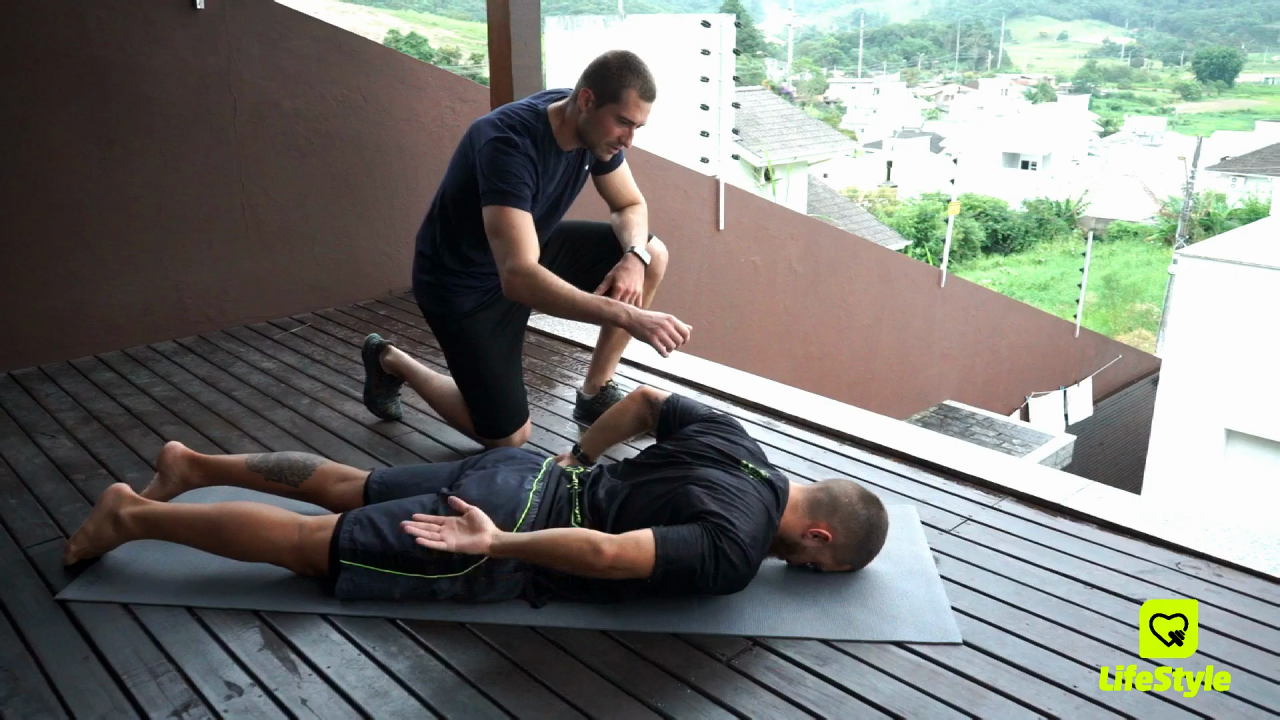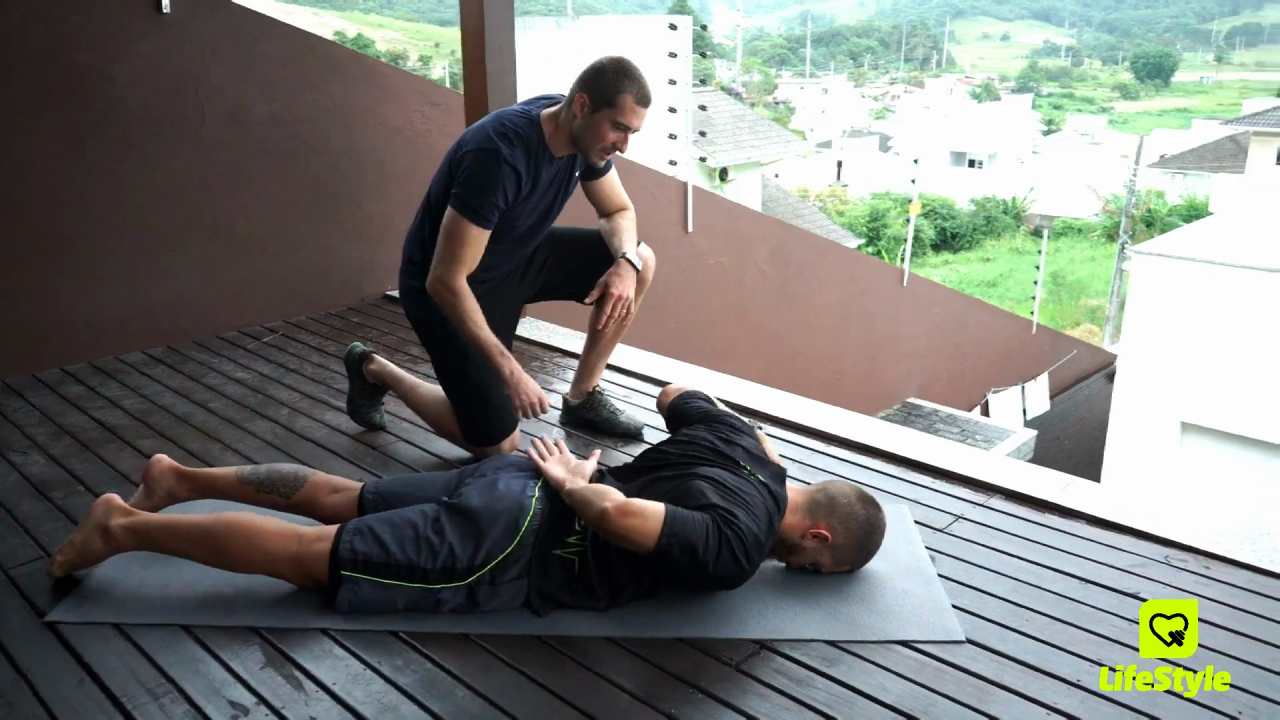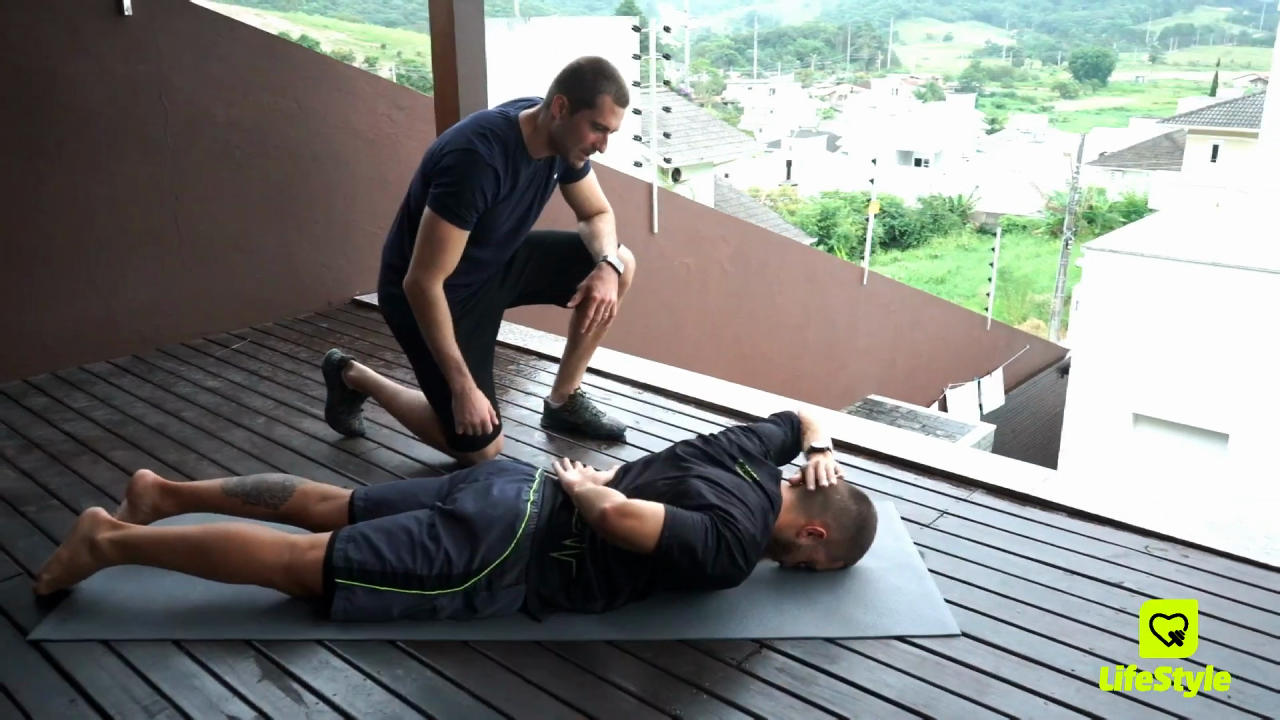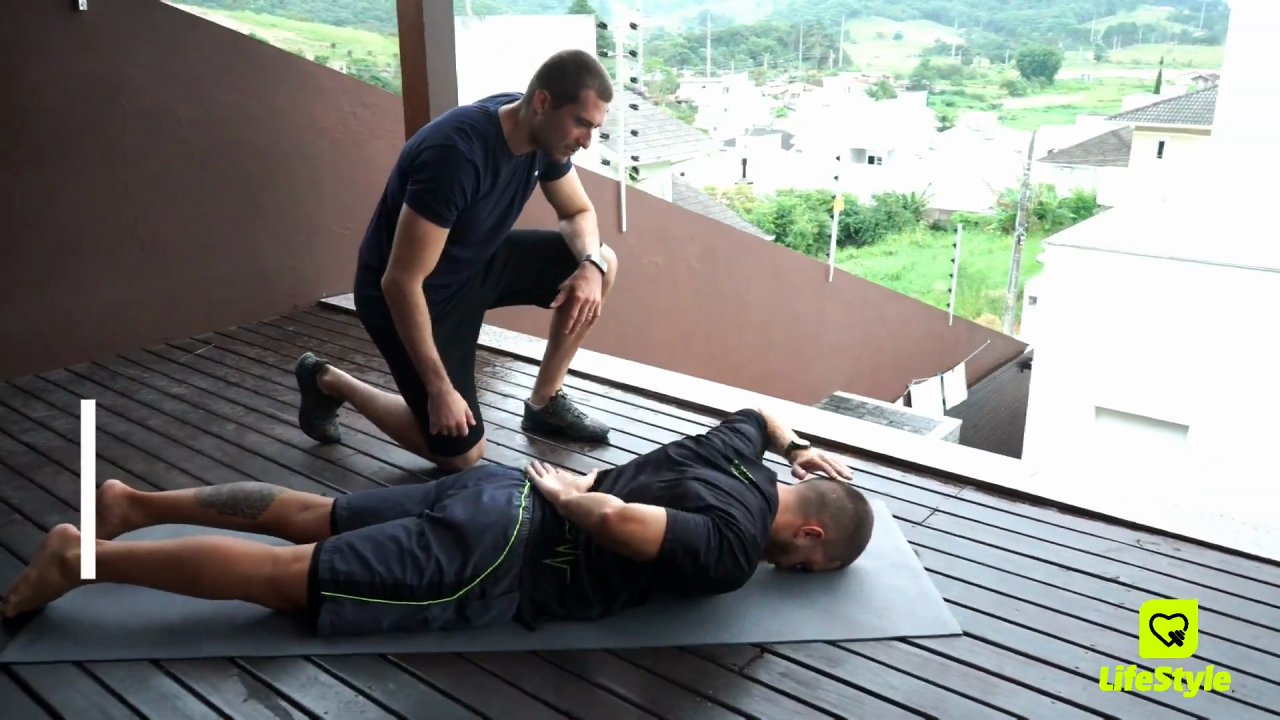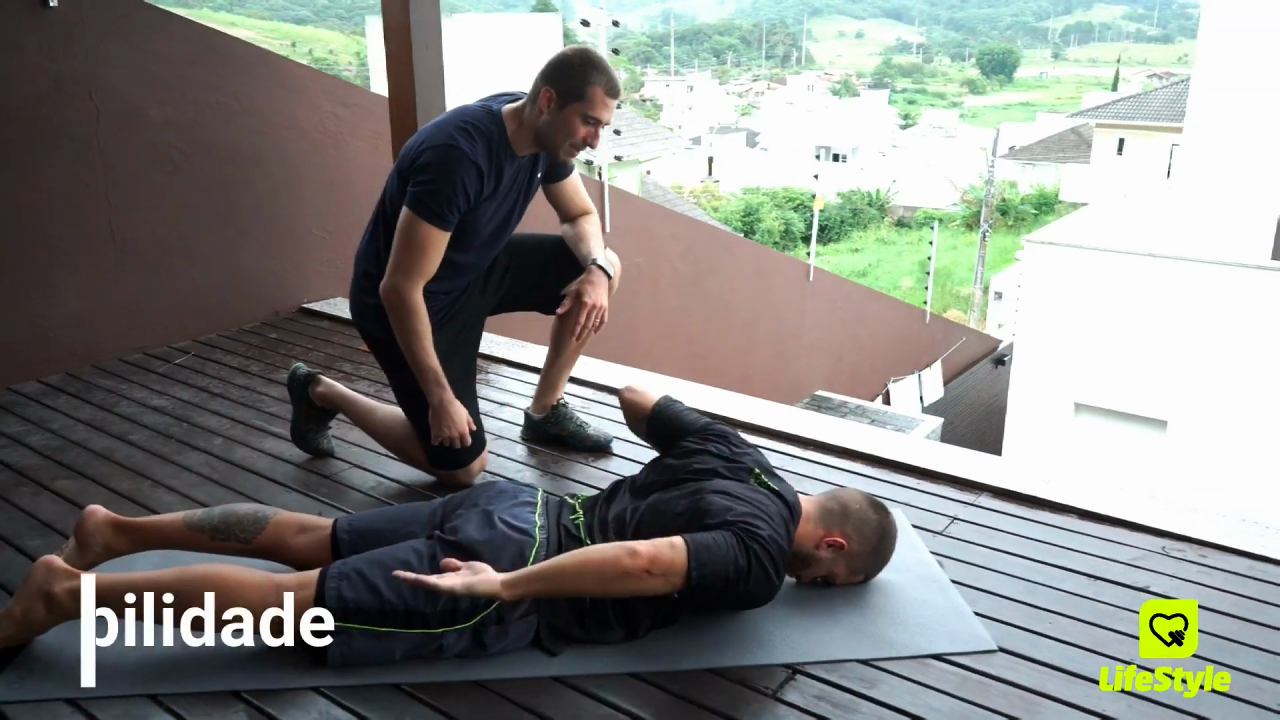
dt=0.5s
person 1, frame 1
left shoulder: (734, 442)
right shoulder: (735, 551)
left elbow: (646, 396)
right elbow: (605, 553)
right wrist: (496, 544)
left hip: (524, 480)
right hip: (498, 534)
left knee: (345, 486)
right knee: (314, 544)
left ankle: (194, 463)
right ankle: (137, 514)
person 1, frame 2
left shoulder: (733, 442)
right shoulder: (739, 545)
left elbow: (671, 393)
right elbow: (618, 517)
right wrist: (573, 485)
left hip: (513, 487)
right hip: (505, 553)
left knee: (340, 501)
right knee: (308, 557)
left ankle: (179, 478)
right ankle: (127, 526)
person 1, frame 3
left shoulder: (750, 454)
right shoulder: (734, 546)
left elbow: (796, 415)
right elbow: (616, 517)
left wrist: (822, 452)
right wrist: (580, 488)
left hip: (509, 491)
right hip: (502, 552)
left knee: (327, 506)
right knee: (300, 566)
left ankle: (164, 492)
right ankle: (114, 538)
person 1, frame 4
left shoulder: (737, 456)
right shoulder: (736, 548)
left elbow: (755, 411)
right elbow: (617, 520)
left wrist: (800, 447)
right wrist: (567, 498)
left hip: (497, 496)
right hip: (494, 564)
left knee: (307, 517)
right knee: (284, 576)
left ankle: (132, 503)
right ankle: (84, 556)
person 1, frame 5
left shoulder: (736, 454)
right shoulder: (763, 556)
left elbow: (636, 396)
right elbow: (642, 565)
right wrist: (505, 587)
left hip: (512, 510)
right hip: (520, 558)
left knee: (306, 539)
right knee: (291, 601)
left ankle: (118, 528)
person 2, frame 1
left shoulder: (597, 127)
right shoulder: (508, 145)
left elbow: (631, 206)
right elbow: (519, 278)
left wrist: (634, 257)
right wrist: (628, 317)
right hip: (462, 281)
left knee: (652, 256)
right knee: (509, 437)
left ankle: (596, 392)
right ankle: (392, 363)
person 2, frame 2
left shoulder: (586, 133)
right shoulder: (498, 154)
left elbow: (619, 211)
right elbow: (445, 282)
left wrist: (625, 263)
right wrist: (510, 372)
left hip: (517, 256)
right hip: (449, 289)
left knee: (640, 263)
right knee: (498, 444)
left ankle: (582, 398)
right ankle: (374, 372)
person 2, frame 3
left shoulder: (563, 136)
right shoulder: (476, 157)
left elbow: (598, 213)
right elbow: (421, 283)
left wrist: (606, 265)
right wrist: (463, 387)
left hip: (496, 262)
right hip: (436, 293)
left knee: (619, 265)
right knee: (479, 449)
left ankle: (563, 401)
right ankle: (354, 378)
person 2, frame 4
left shoulder: (543, 132)
right shoulder: (456, 154)
left elbow: (579, 212)
right elbow: (400, 282)
left wrist: (590, 265)
right wrist: (440, 389)
left hip: (476, 261)
right hip: (411, 293)
left knee: (601, 263)
right knee: (462, 454)
left ankle: (544, 403)
right ankle: (329, 382)
person 2, frame 5
left shoulder: (546, 134)
right shoulder: (458, 154)
left elbow: (581, 216)
right elbow: (399, 288)
left wrist: (596, 269)
right wrist: (441, 400)
left hip: (475, 269)
right hip: (405, 302)
left knee: (604, 267)
right knee: (463, 466)
left ankle: (545, 412)
right ankle: (322, 393)
